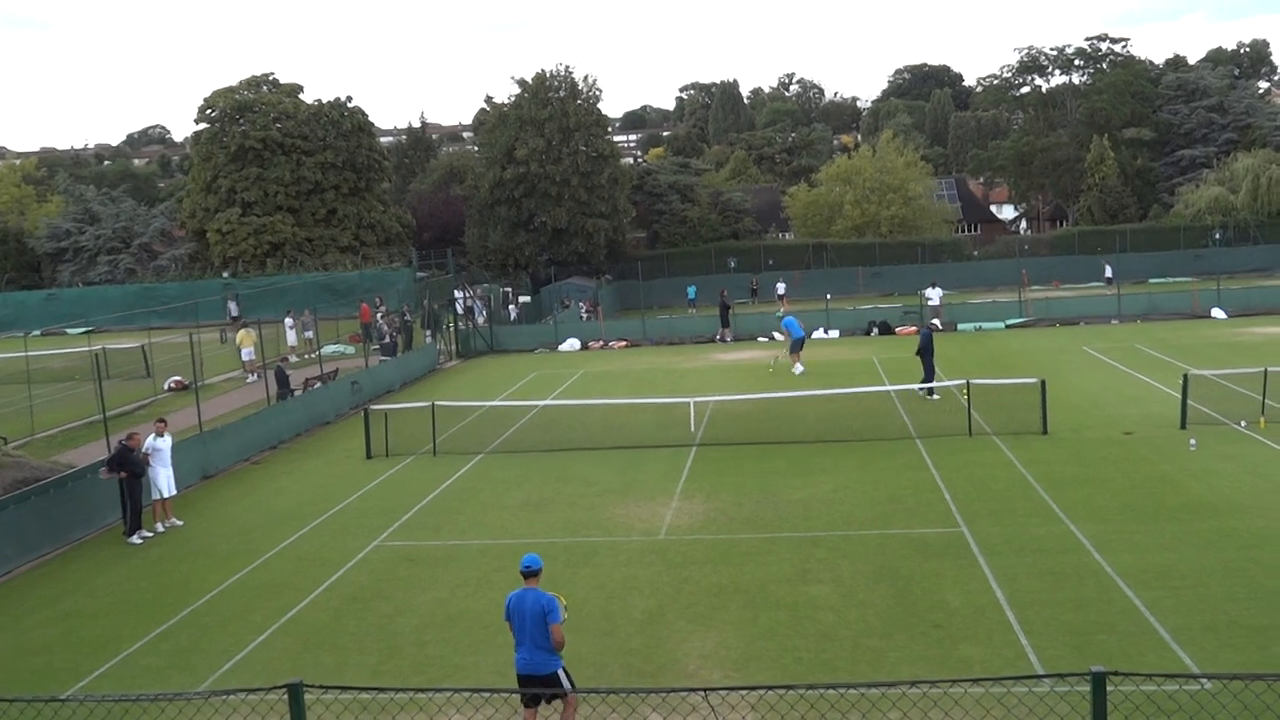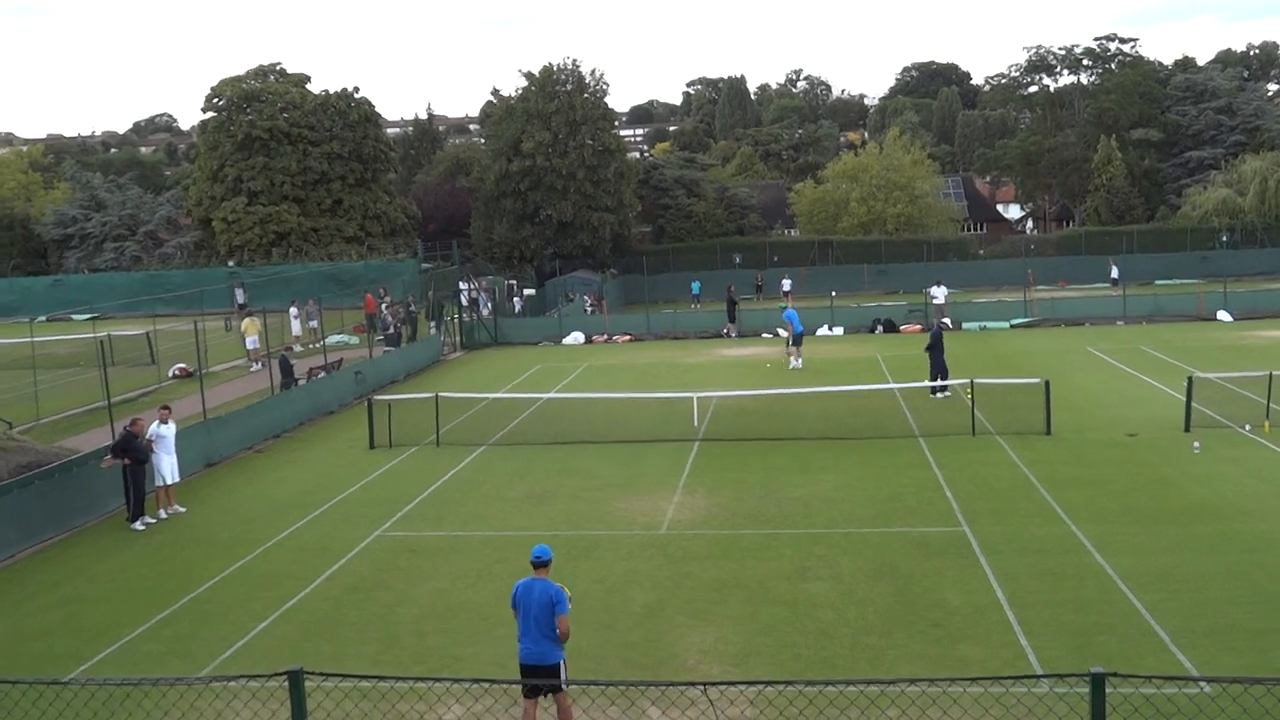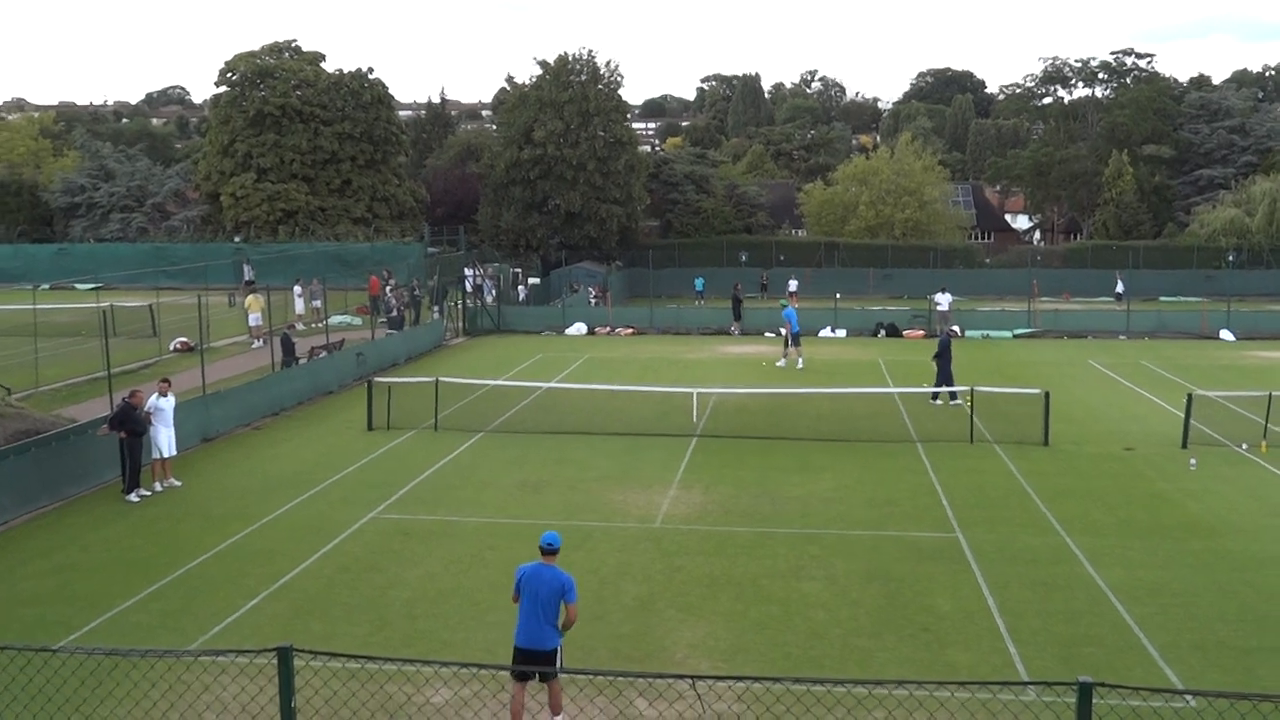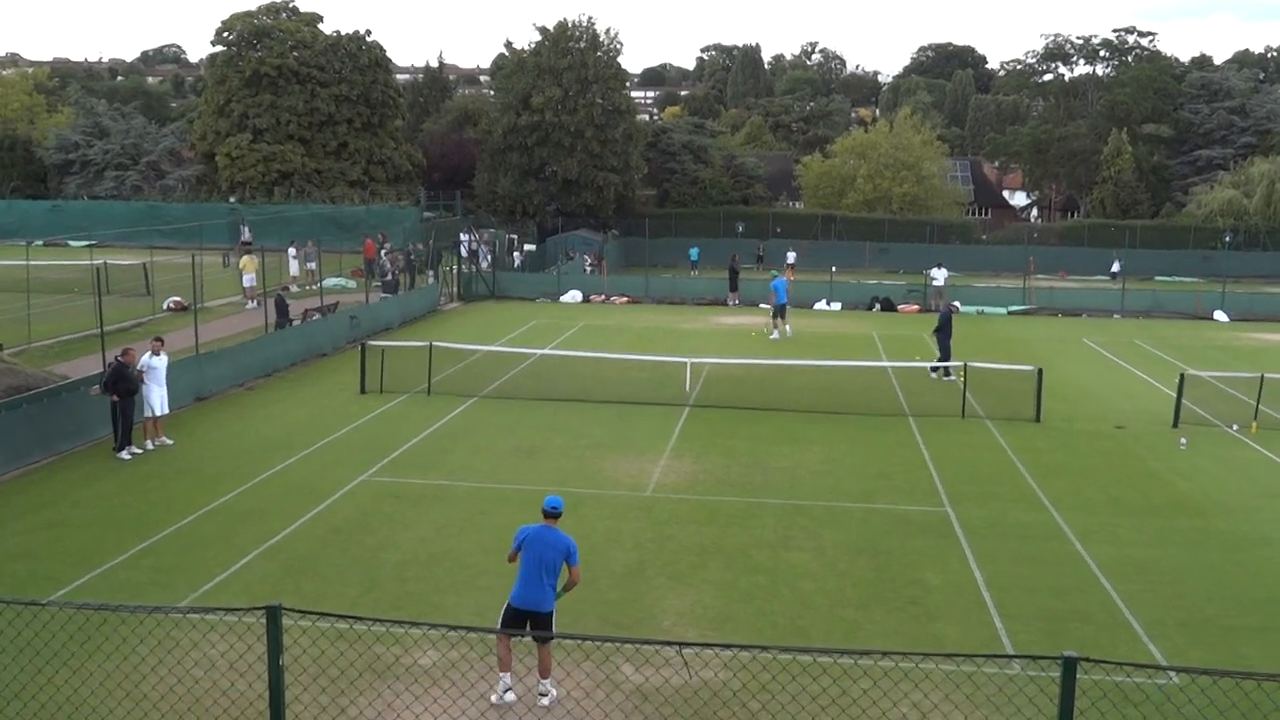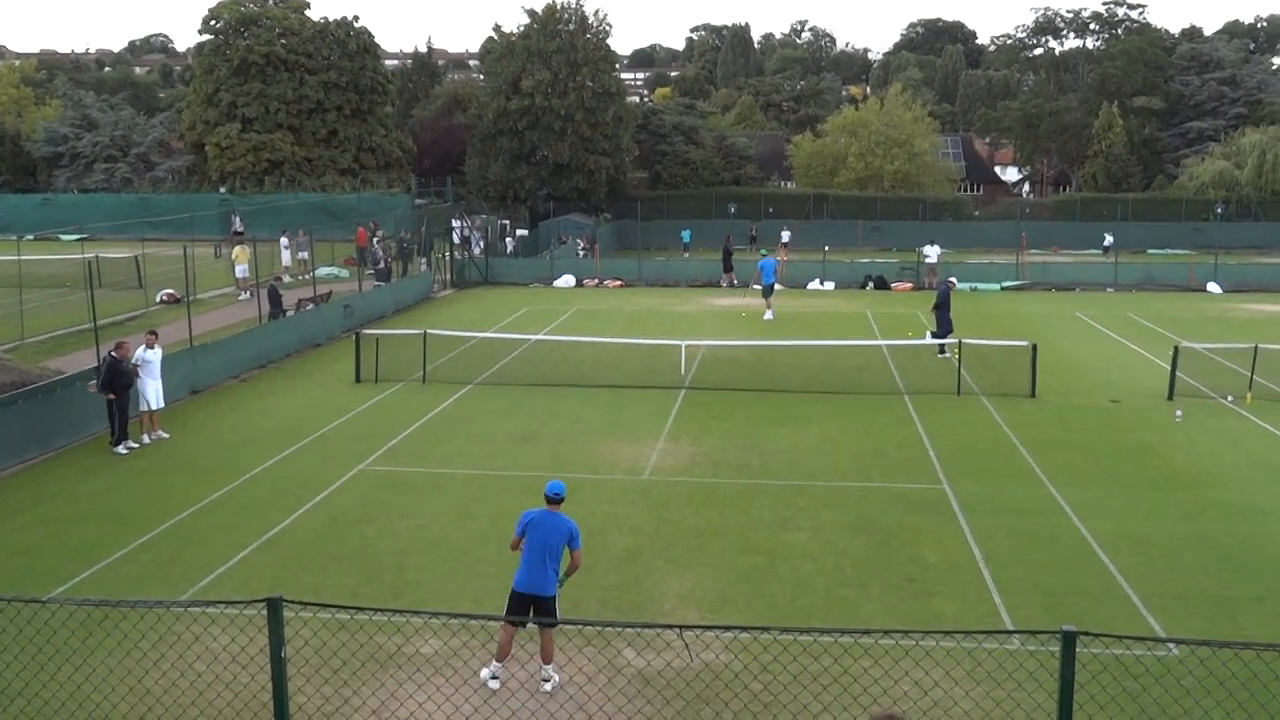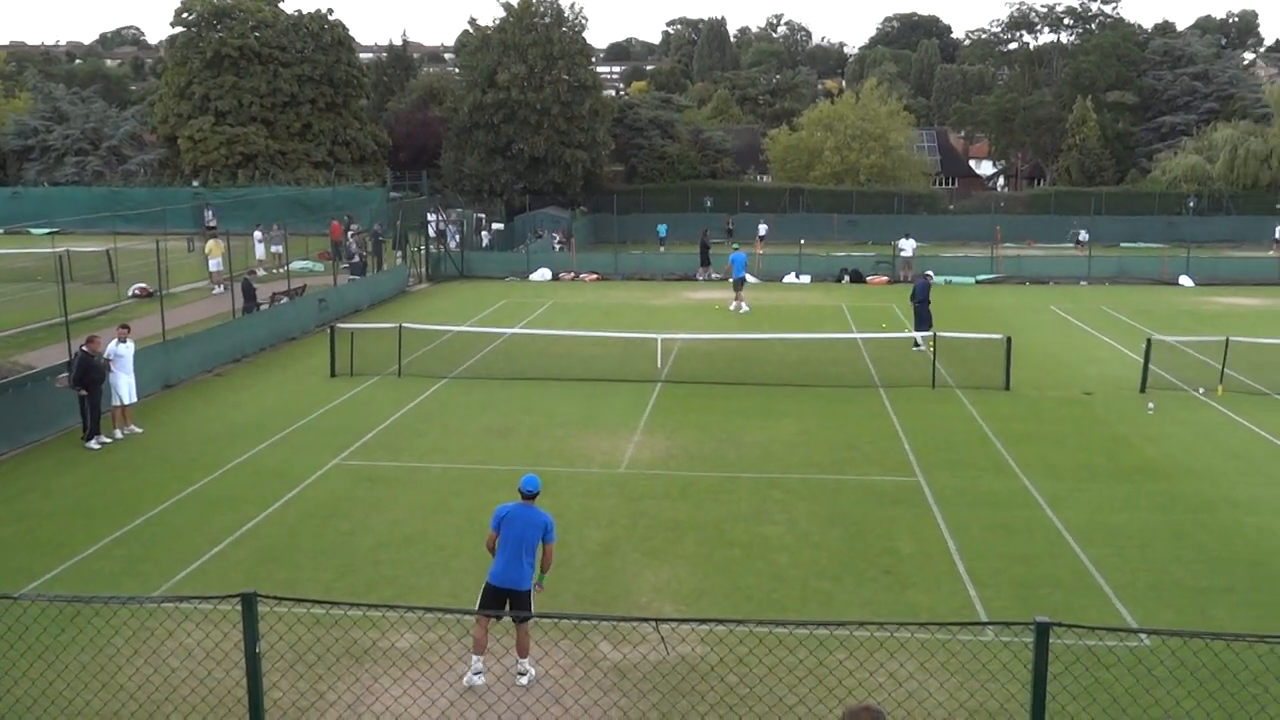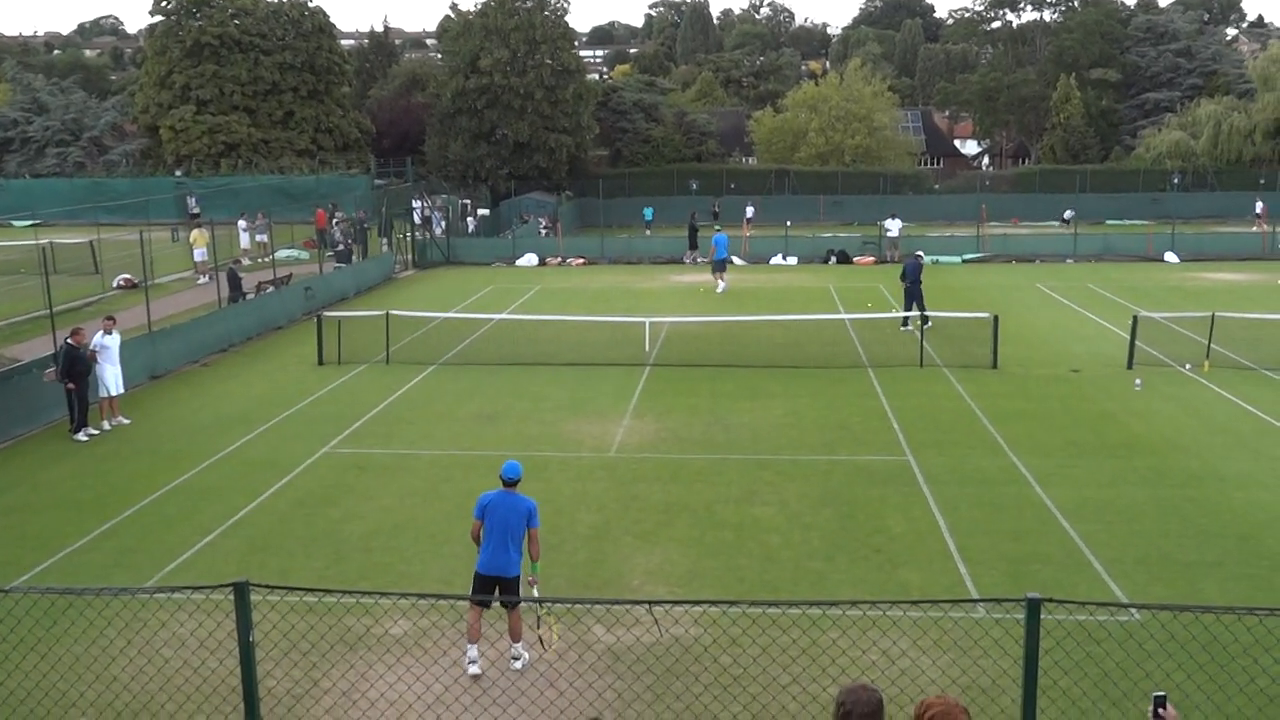
dt=0.2s
person 1, frame 1
left shoulder: (511, 599)
right shoulder: (548, 601)
right elbow: (558, 638)
right wrist: (557, 652)
left hip: (523, 666)
right hip: (548, 665)
right knee: (570, 701)
person 1, frame 2
left shoulder: (518, 587)
right shoulder: (556, 591)
right elbow: (564, 630)
right wrist: (561, 643)
left hip: (526, 655)
right hip: (551, 656)
left knee: (529, 703)
right knee: (561, 699)
person 1, frame 3
left shoulder: (523, 571)
right shoulder: (565, 579)
right elbow: (572, 616)
right wrist: (561, 632)
left hip: (523, 640)
right hip: (549, 642)
left knee: (518, 686)
right knee: (553, 685)
person 1, frame 4
left shoulder: (525, 531)
right shoulder: (568, 543)
left elbow: (510, 559)
right elbow: (575, 578)
right wrist: (559, 593)
left hip: (519, 600)
right hip: (545, 604)
left knee: (503, 638)
right knee: (544, 648)
left ankle: (505, 687)
right ankle: (544, 692)
person 1, frame 5
left shoulder: (528, 517)
right shoulder: (570, 526)
left elbow: (514, 546)
right elbow: (576, 562)
right wrist: (562, 579)
left hip: (522, 585)
right hip: (547, 589)
left knee: (508, 629)
right knee: (547, 633)
left ankle: (495, 674)
right ankle: (547, 677)
person 1, frame 6
left shoulder: (503, 511)
right shoulder: (546, 520)
left elbow: (489, 544)
right elbow: (548, 556)
right wrist: (541, 579)
left hip: (497, 579)
right hip: (523, 582)
left knee: (481, 621)
right knee: (522, 627)
left ankle: (476, 670)
right ankle: (523, 671)
person 1, frame 7
left shoulder: (485, 499)
right shoulder: (529, 505)
left elbow: (474, 532)
right elbow: (533, 540)
right wrist: (534, 569)
left hip: (485, 567)
right hip: (511, 569)
left knee: (475, 610)
right knee: (513, 612)
left ankle: (472, 659)
right ankle: (517, 656)
